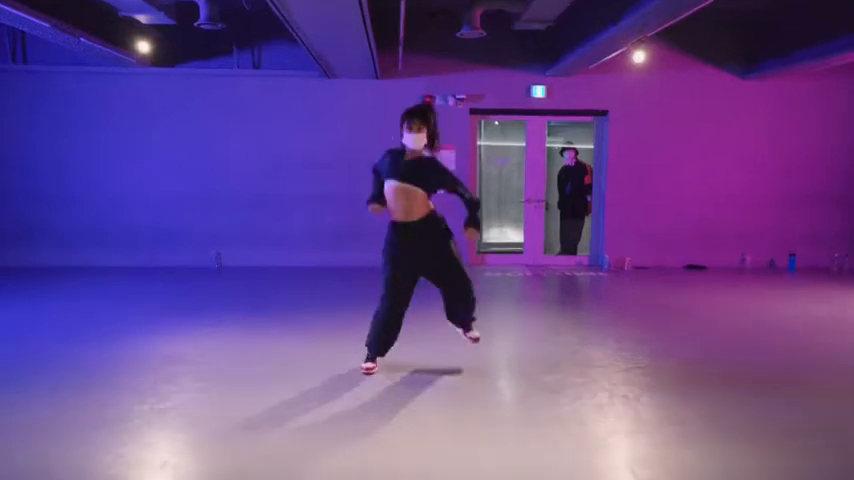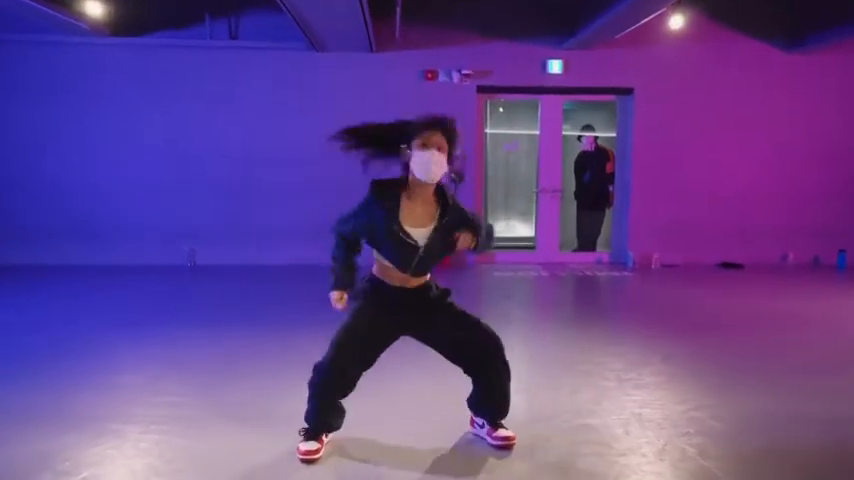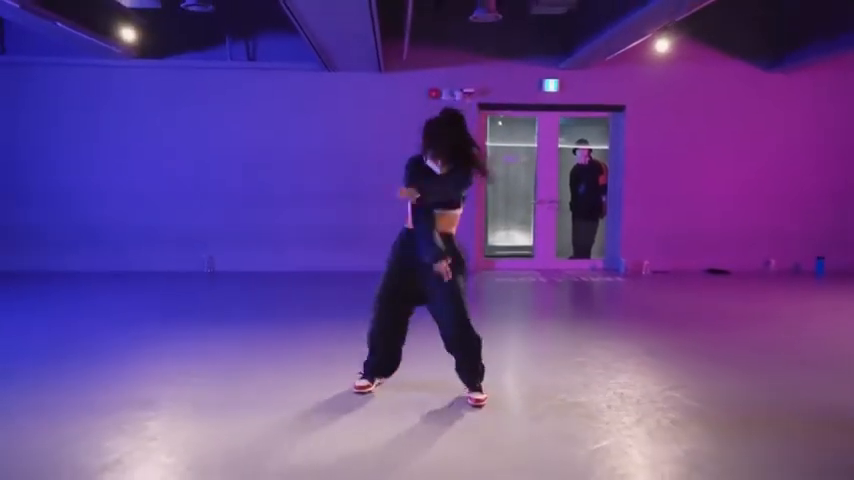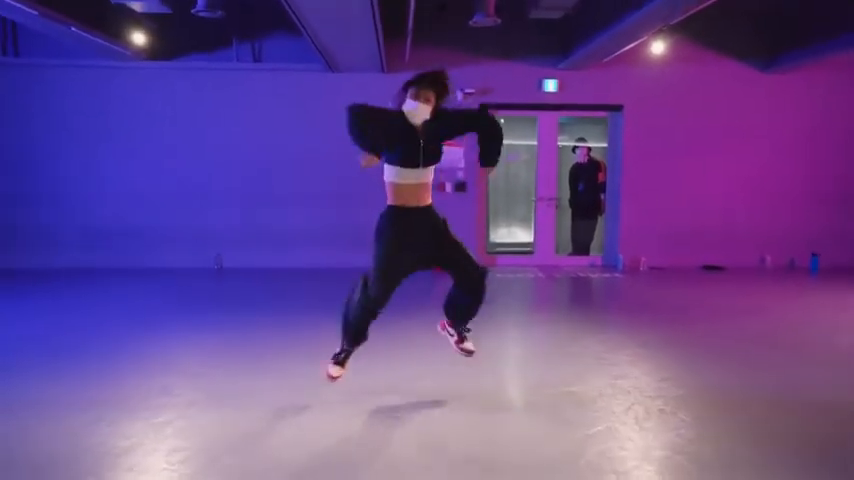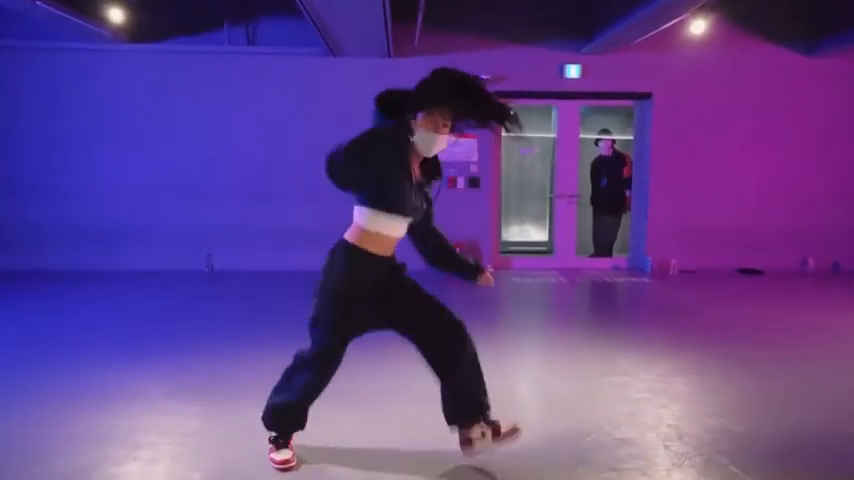
dt=0.7s
person 1, frame 1
left shoulder: (431, 166)
right shoulder: (391, 158)
left elbow: (459, 190)
right elbow: (379, 176)
left wrist: (473, 220)
right wrist: (376, 200)
left hip: (432, 232)
right hip: (401, 236)
left knee: (460, 287)
right knee: (393, 298)
left ankle: (463, 321)
right ankle: (374, 351)
person 1, frame 2
left shoulder: (449, 207)
right shoulder: (381, 199)
left elbow: (482, 232)
right elbow: (345, 233)
left wrist: (472, 239)
right wrist: (340, 282)
left hip: (424, 297)
right hip: (379, 296)
left knee: (487, 354)
right knee: (335, 368)
left ankle: (486, 417)
right ankle: (318, 427)
person 1, frame 3
left shoulder: (463, 170)
right shoulder: (415, 168)
left elbow: (447, 187)
right elbow: (421, 216)
left wrist: (422, 192)
right wrist: (434, 255)
left hip: (443, 250)
right hip: (410, 246)
left knee: (455, 322)
right knee: (386, 317)
left ankle: (473, 381)
right ankle: (376, 371)
person 1, frame 4
left shoulder: (438, 127)
right shoulder: (390, 124)
left elbow: (485, 121)
right elbow: (356, 114)
left wrist: (488, 156)
right wrist: (369, 147)
left hip: (428, 219)
right hip: (397, 221)
left knee: (472, 275)
right knee: (377, 288)
left ankle: (454, 323)
right ankle: (348, 344)
person 1, frame 5
left shoulder: (424, 170)
right shoulder: (385, 145)
left elbow: (427, 240)
right elbow: (339, 170)
left wrist: (470, 270)
left hip: (387, 271)
right hip: (352, 266)
left knee: (450, 337)
right knee: (323, 352)
left ankle: (472, 424)
right ankle: (282, 428)
person 2, frame 1
left shoulder: (584, 168)
right shoulder: (563, 170)
left elbow: (588, 188)
right elbow: (560, 187)
left wrist: (588, 205)
left hip: (578, 208)
right hip: (566, 207)
left knee: (573, 234)
right knee: (565, 236)
left ankle: (570, 255)
right ankle: (565, 254)
person 2, frame 2
left shoulder: (605, 153)
right shoulder: (581, 156)
left elbow: (610, 178)
left wrist: (609, 196)
left hip: (598, 200)
right hip: (583, 199)
left knee: (593, 230)
right knee: (582, 231)
left ankle: (588, 251)
right ankle: (583, 251)
person 2, frame 3
left shoulder: (598, 167)
right shoulder: (576, 169)
left elbow: (603, 190)
left wrist: (603, 207)
left hip: (592, 210)
right hip: (578, 209)
left knee: (587, 239)
right knee: (577, 239)
left ankle: (583, 259)
right ankle: (578, 258)
person 2, frame 4
left shoulder: (597, 165)
right shoulder: (575, 168)
left elbow: (602, 187)
left wrist: (602, 205)
right wrist: (572, 202)
left hip: (591, 207)
right hip: (577, 207)
left knee: (586, 235)
right knee: (576, 236)
left ankle: (582, 254)
right ankle: (578, 254)
person 2, frame 5
left shoulder: (622, 159)
right shoulder: (597, 161)
left elbow: (627, 184)
left wrist: (627, 201)
right wrist: (594, 199)
left hip: (615, 204)
right hip: (599, 204)
left knee: (609, 235)
right knee: (598, 235)
left ankle: (604, 256)
right ankle: (599, 255)
